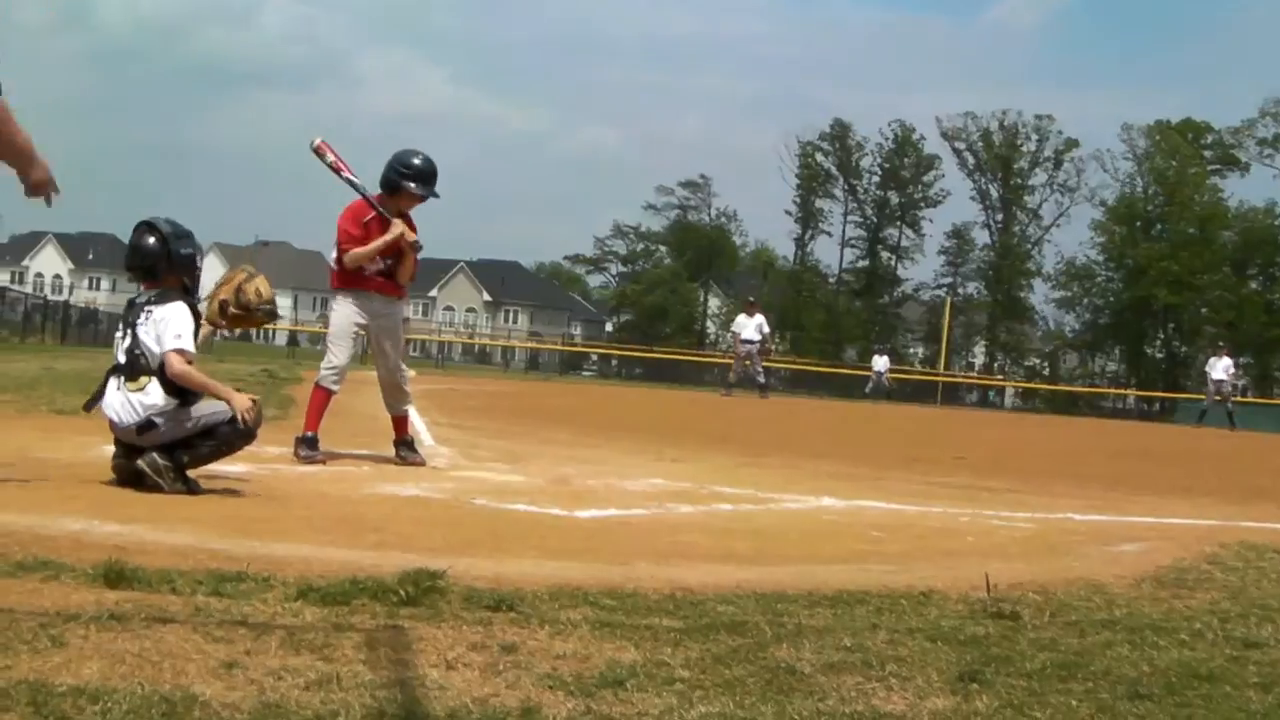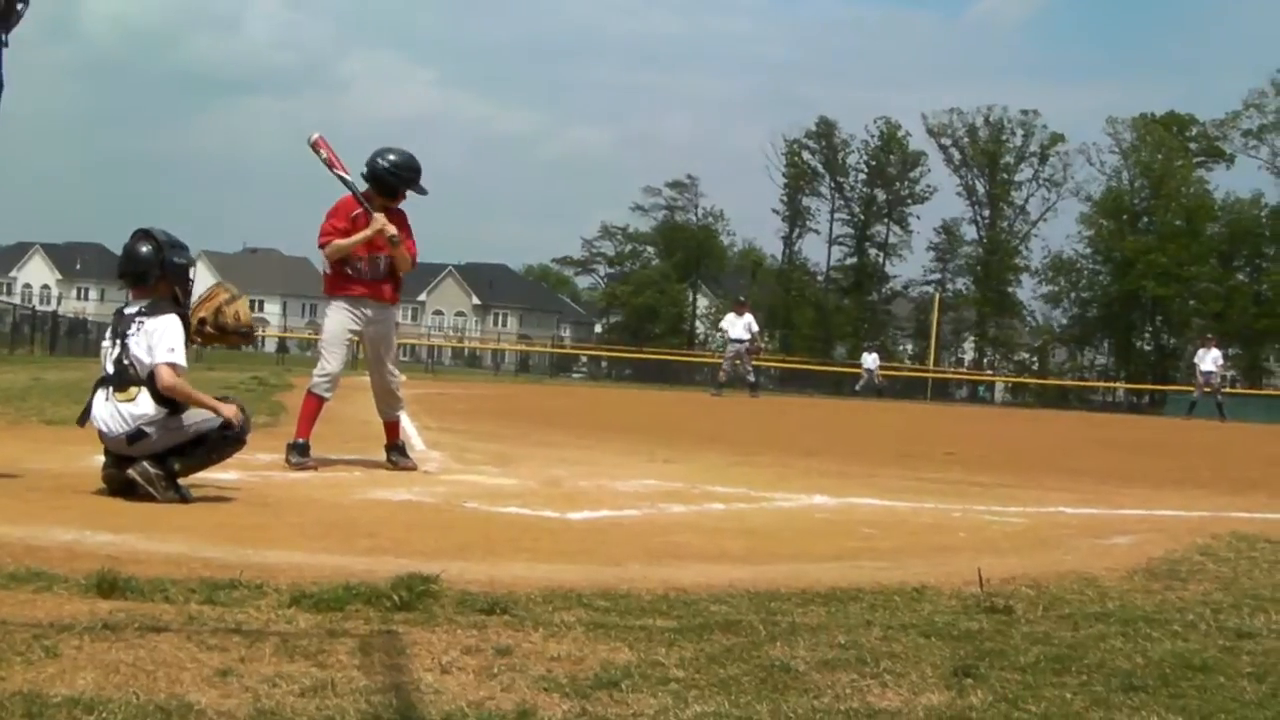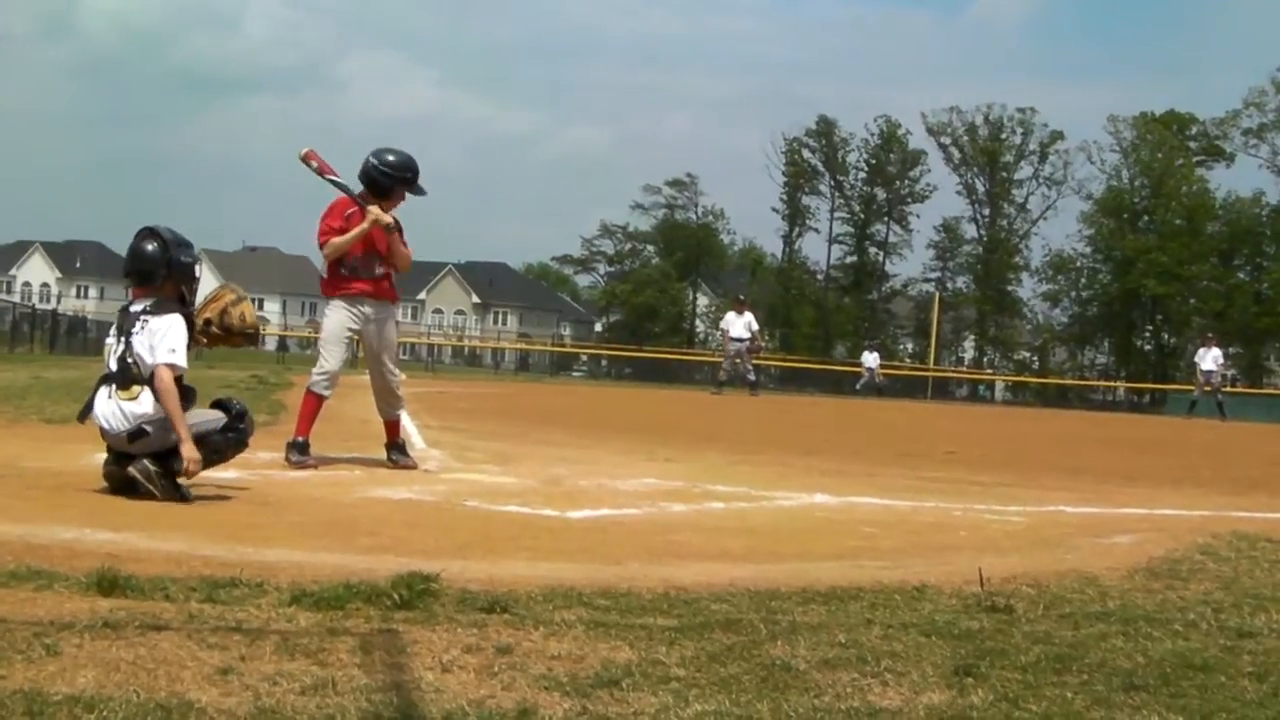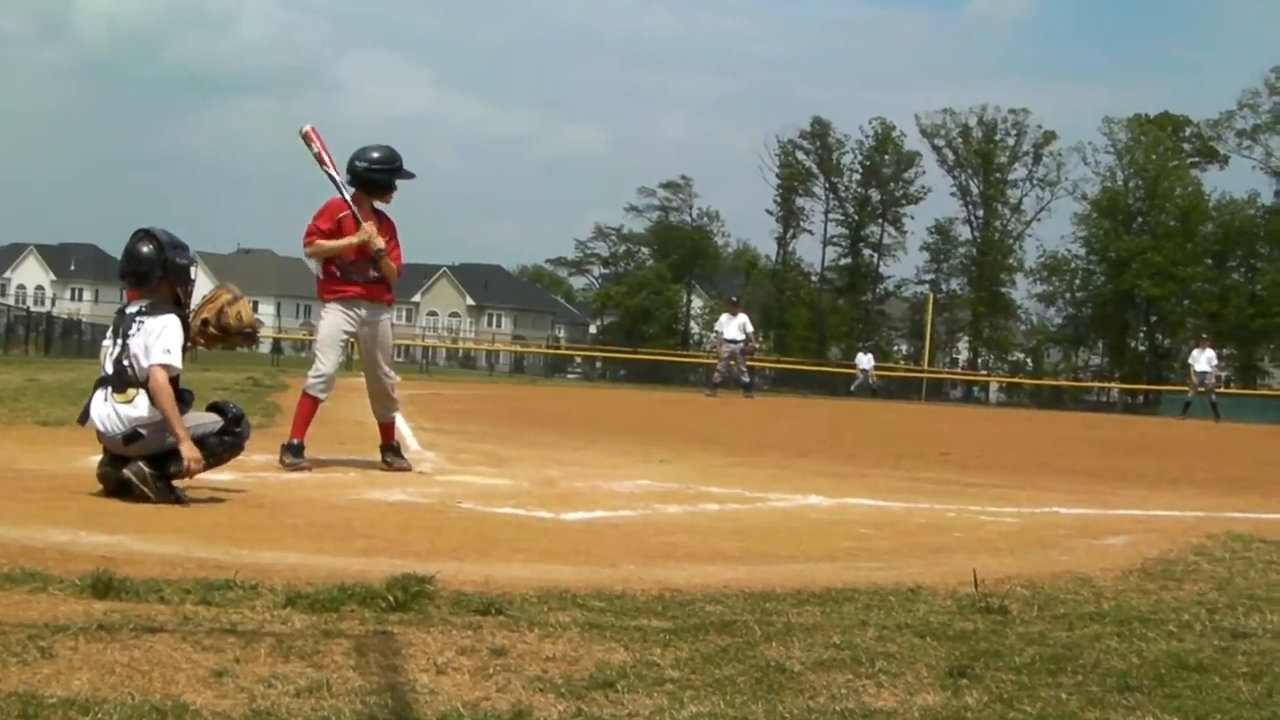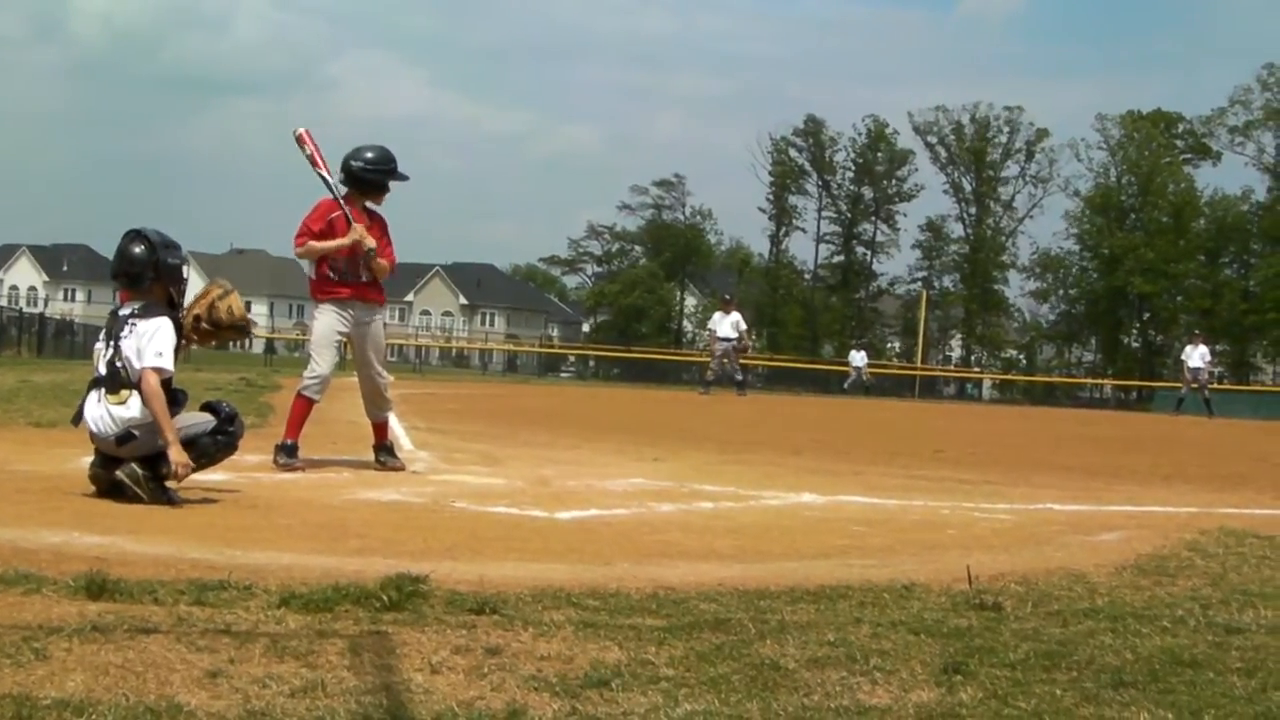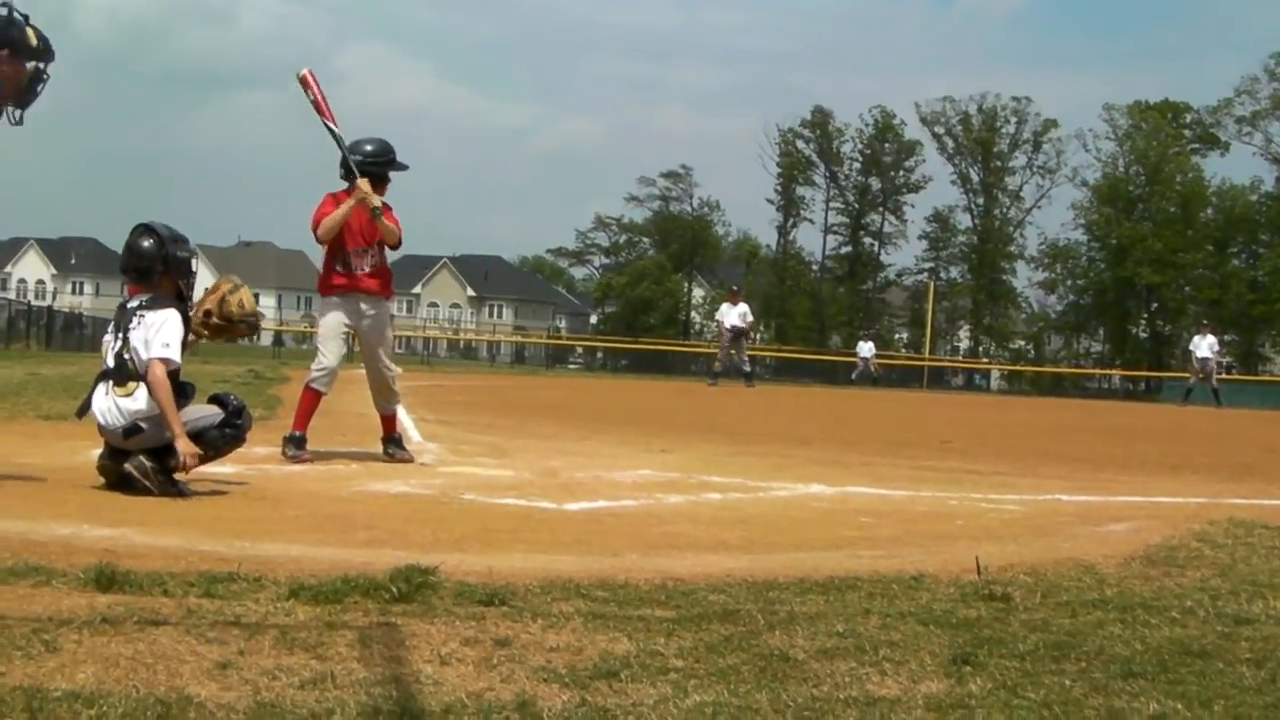
dt=0.5s
person 1, frame 1
left shoulder: (407, 226)
right shoulder: (360, 210)
left elbow: (403, 279)
right elbow: (349, 259)
left wrist: (409, 251)
right wrist: (387, 238)
left hip: (388, 304)
right hip: (352, 298)
left knee: (394, 373)
right knee: (335, 364)
left ankle: (403, 442)
right ankle: (307, 438)
person 1, frame 2
left shoulder: (397, 218)
right shoulder: (348, 206)
left elbow: (406, 267)
right elbow: (328, 250)
left wrist: (393, 240)
right wrist: (369, 231)
left hip: (383, 308)
right hip: (345, 303)
left knee: (387, 378)
right knee: (328, 370)
left ankle: (395, 447)
right ankle: (299, 445)
person 1, frame 3
left shoulder: (390, 220)
right shoulder: (344, 206)
left elbow: (404, 266)
right elbow: (328, 250)
left wrist: (391, 232)
right wrist: (365, 226)
left hip: (381, 307)
right hip: (344, 303)
left knee: (387, 377)
right knee: (328, 369)
left ankle: (395, 446)
right ankle: (298, 443)
person 1, frame 4
left shoulder: (385, 223)
right shoulder: (337, 208)
left elbow: (394, 274)
right elbow: (310, 248)
left wrist: (380, 252)
right wrist: (355, 239)
left hip: (377, 310)
right hip: (339, 305)
left knee: (383, 380)
right knee: (323, 371)
left ankle: (390, 448)
right ankle: (293, 446)
person 1, frame 5
left shoulder: (377, 222)
right shoulder: (329, 208)
left elbow: (385, 273)
right elbow: (301, 249)
left wrist: (371, 252)
right wrist: (345, 240)
left hip: (369, 310)
right hip: (332, 306)
left knee: (376, 380)
right knee: (319, 373)
left ankle: (383, 448)
right ankle: (287, 446)
person 1, frame 6
left shoulder: (382, 208)
right shoulder: (335, 201)
left elbow: (395, 239)
right elbow: (321, 233)
left wrist: (376, 210)
right wrist: (354, 201)
left hip: (376, 302)
right hip: (338, 298)
left knee: (383, 372)
right knee: (326, 364)
left ankle: (391, 440)
right ankle: (295, 438)
person 2, frame 1
left shoulder: (135, 306)
right shoulder: (174, 307)
right elbow: (176, 368)
right wrist: (230, 395)
left hip: (120, 419)
right hip: (149, 420)
right knee: (245, 417)
left ankle: (130, 454)
right ankle: (166, 463)
person 2, frame 2
left shoulder: (121, 317)
right shoulder: (166, 319)
right elbow: (167, 380)
left wrist: (187, 336)
right wrist: (217, 406)
left hip: (109, 429)
right hip: (139, 430)
right knee: (235, 423)
left ankle: (122, 465)
right ankle: (157, 471)
person 2, frame 3
left shoulder: (127, 314)
right shoulder: (170, 318)
right elbow: (163, 381)
right wrist: (187, 441)
left hip: (111, 426)
right hip: (140, 428)
right knee: (238, 423)
left ankle: (122, 461)
right ankle: (156, 470)
person 2, frame 4
left shoulder: (123, 316)
right shoulder: (165, 319)
right elbow: (158, 381)
left wrist: (189, 338)
right wrist: (184, 440)
left hip: (107, 428)
right hip: (136, 430)
left knee: (182, 400)
right knee: (235, 427)
left ankle: (117, 463)
right ankle: (151, 472)
person 2, frame 5
left shoulder: (118, 317)
right shoulder: (158, 321)
right elbow: (150, 383)
left wrist: (183, 338)
right wrist: (173, 445)
left hip: (99, 429)
right hip: (128, 431)
left knee: (174, 400)
right knee: (228, 426)
left ankle: (109, 466)
right ankle: (143, 474)
person 2, frame 6
left shoulder: (126, 309)
right shoulder: (166, 313)
right elbow: (156, 374)
right wrist: (179, 437)
left hip: (108, 421)
right hip: (136, 424)
right knee: (237, 418)
left ankle: (117, 458)
right ankle: (152, 466)
